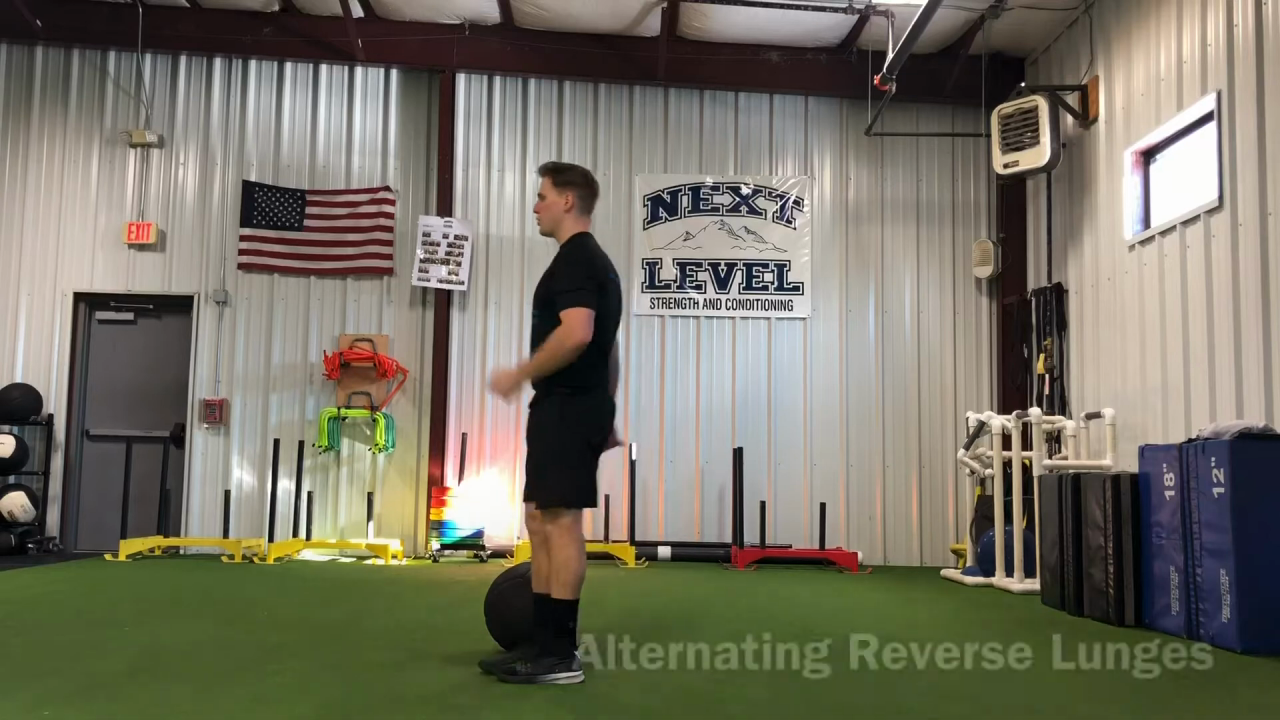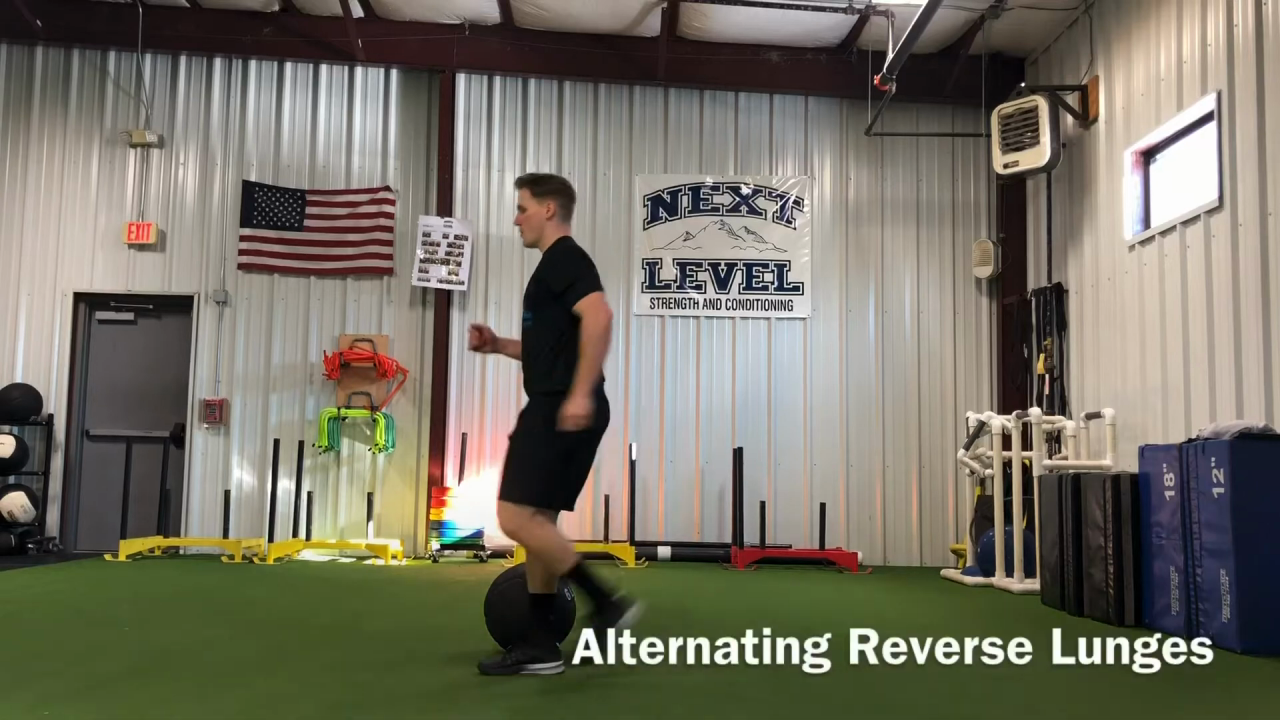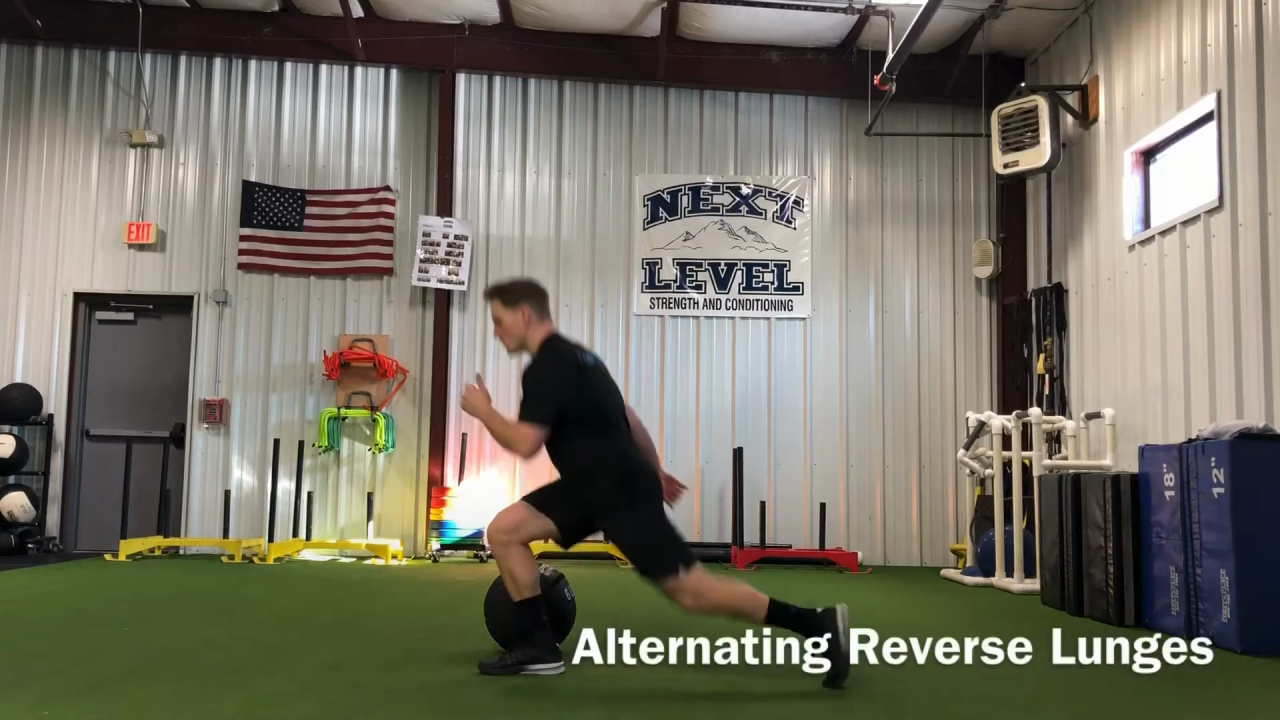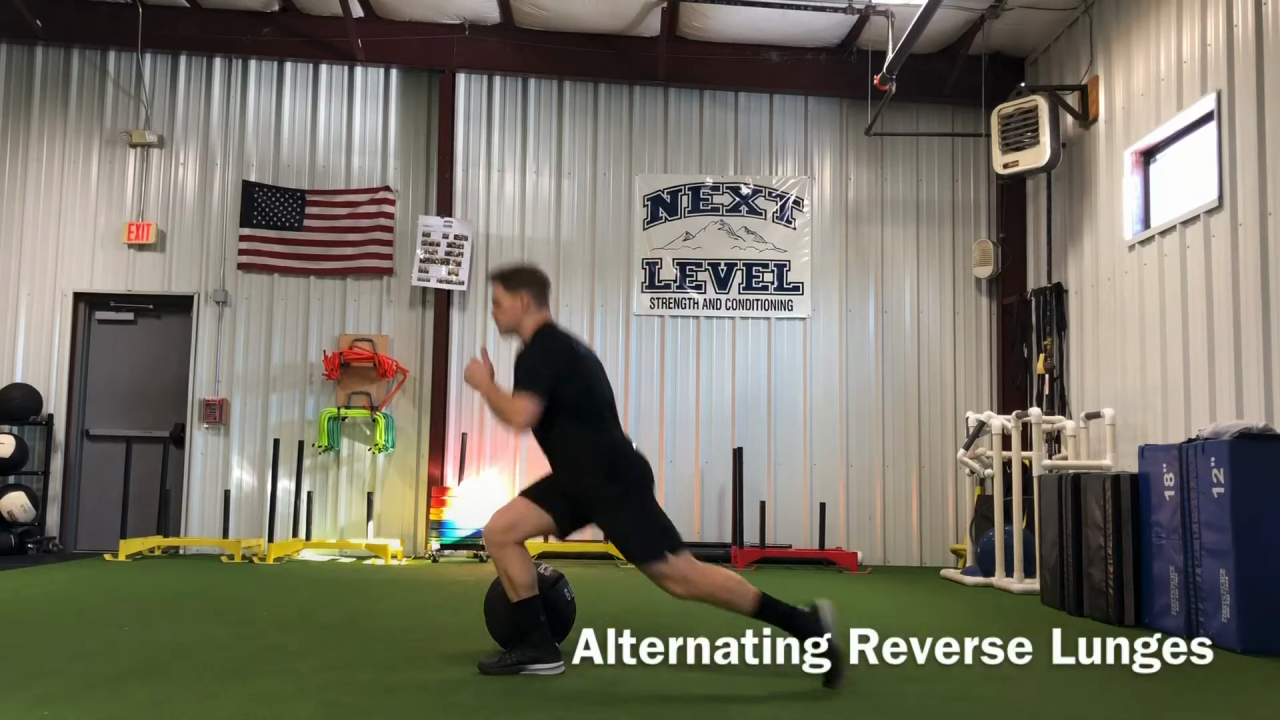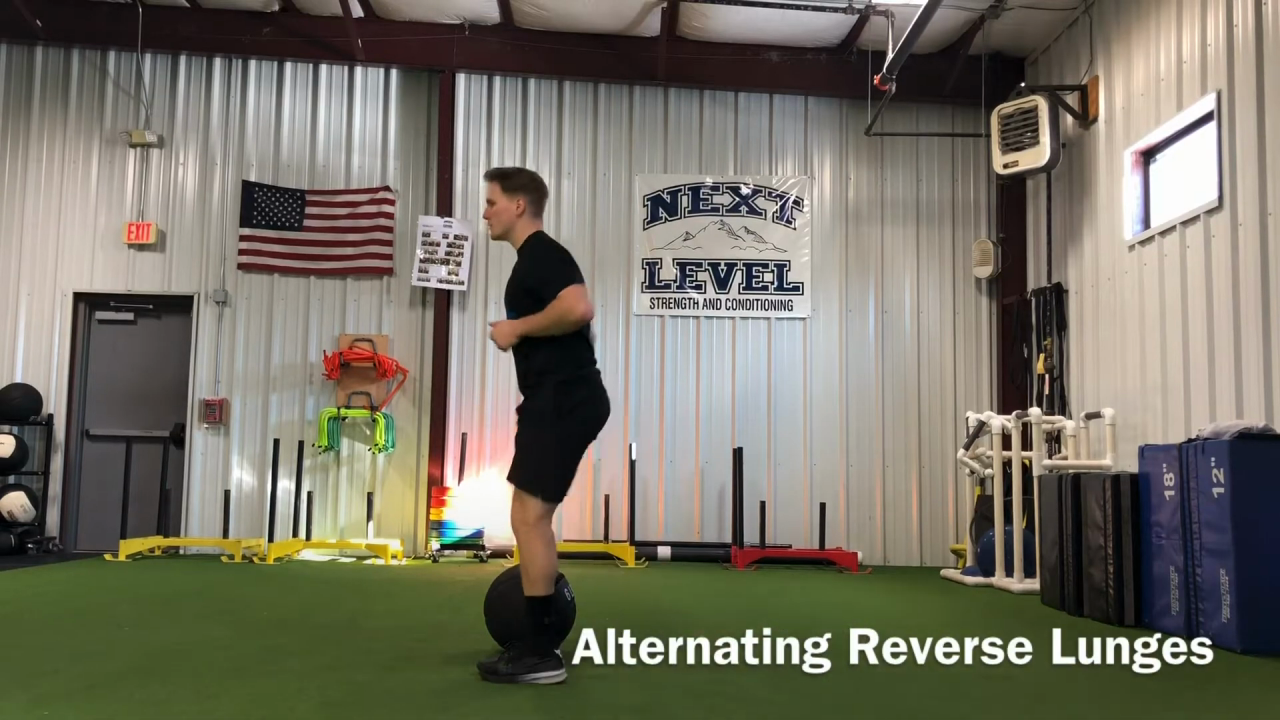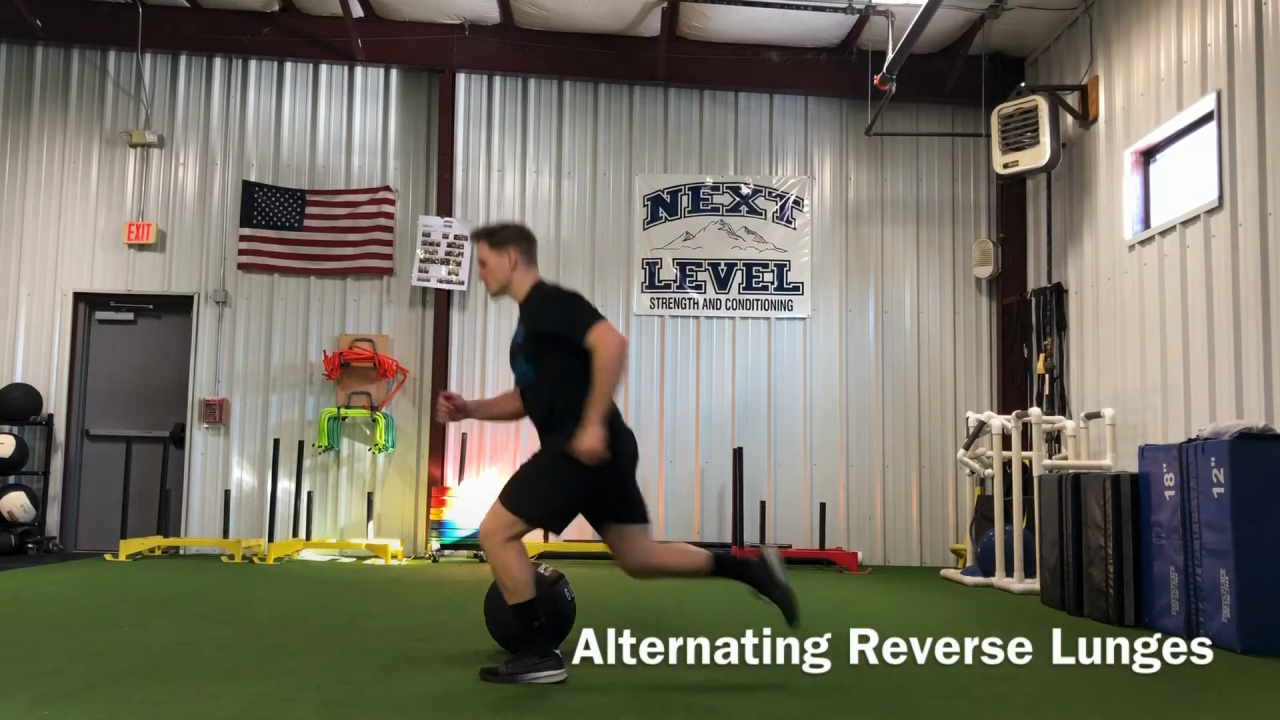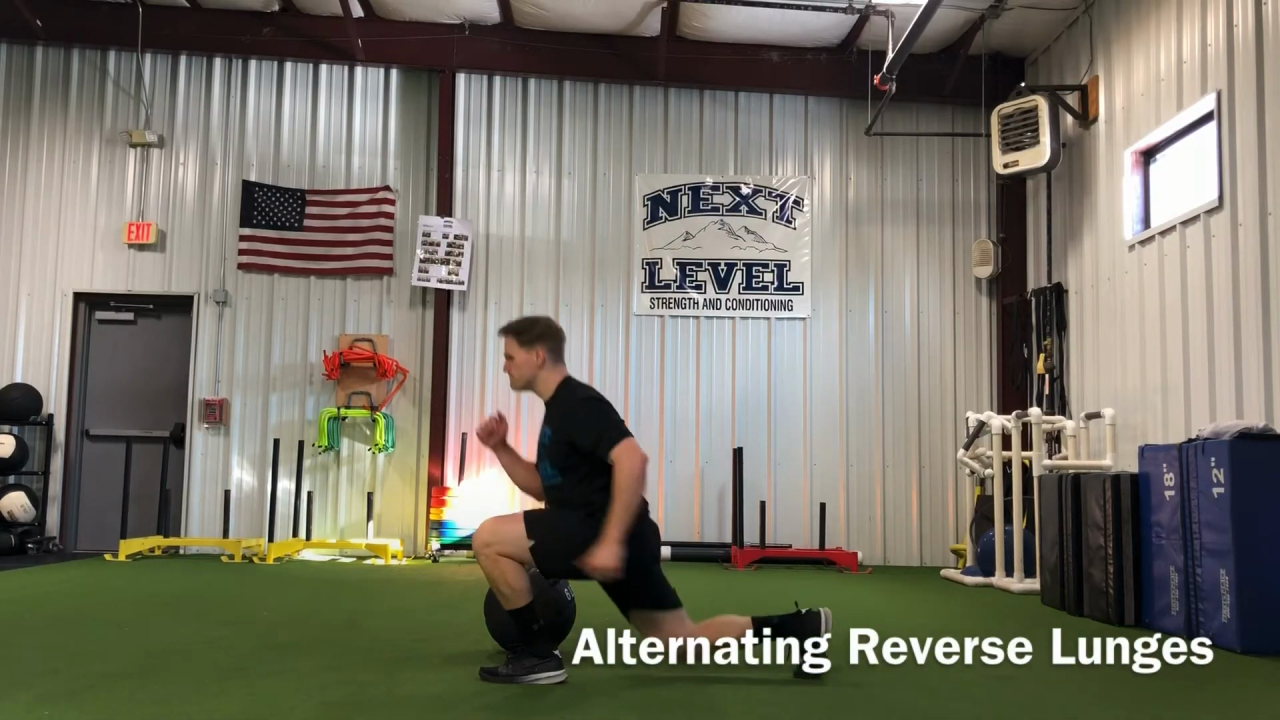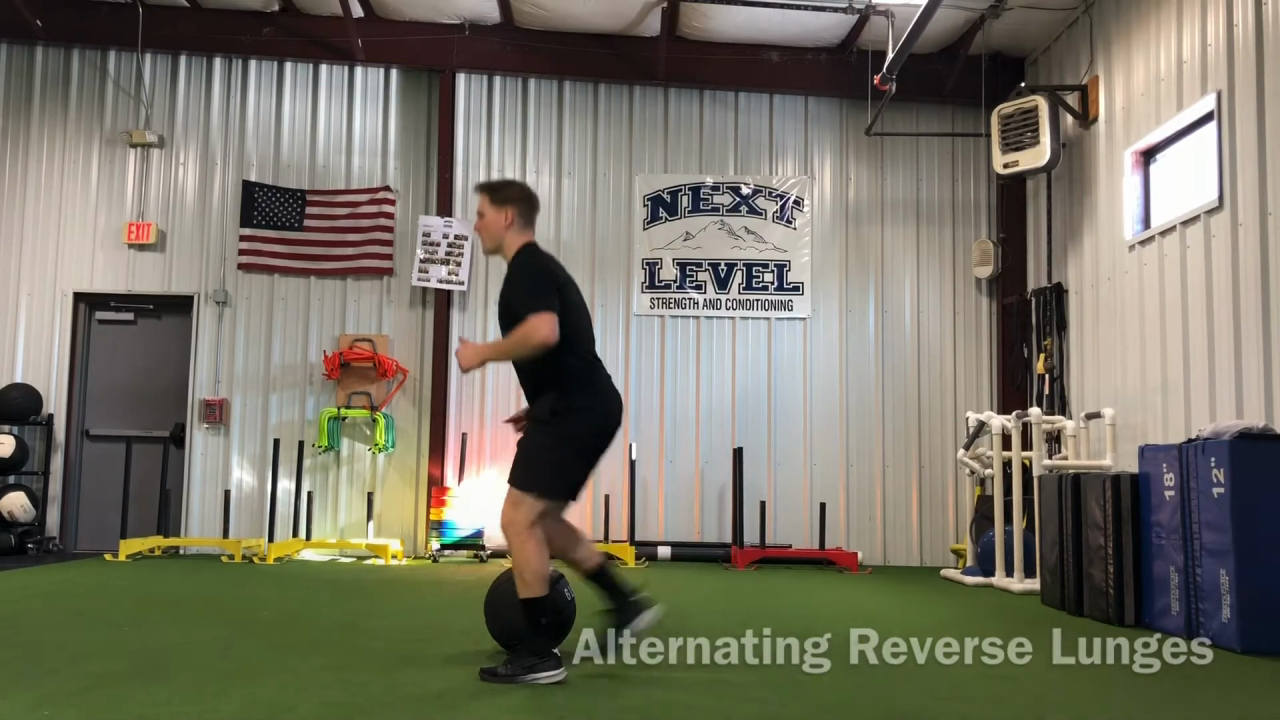
dt=0.4s
person 1, frame 1
left shoulder: (575, 259)
right shoulder: (594, 261)
left elbow: (576, 334)
right elbow: (607, 347)
left wrist: (519, 374)
right wrist: (604, 416)
left hip: (566, 407)
right hip: (579, 407)
left knee: (560, 523)
right knee: (542, 522)
left ankle: (559, 654)
right ankle: (547, 639)
person 1, frame 2
left shoulder: (564, 258)
right shoulder: (560, 265)
left elbow: (598, 317)
left wrist: (582, 393)
right wrist: (500, 345)
left hip: (561, 412)
right hip: (555, 411)
left knee: (516, 517)
right knee: (536, 521)
left ankle: (605, 604)
right ankle: (539, 642)
person 1, frame 3
left shoulder: (546, 367)
right shoulder: (571, 357)
left elbow: (525, 444)
right elbow: (629, 418)
left wrist: (483, 410)
right wrist: (656, 472)
left hip: (620, 491)
right hip: (595, 486)
left knee: (690, 590)
right knee: (503, 530)
left ankle: (815, 623)
right ankle: (537, 644)
person 1, frame 4
left shoulder: (541, 351)
right shoulder: (560, 348)
left elbow: (519, 415)
left wrist: (484, 385)
left hip: (612, 477)
right hip: (583, 476)
left knee: (681, 574)
right knee: (501, 531)
left ankle: (804, 622)
right ankle: (538, 646)
person 1, frame 5
left shoulder: (542, 253)
right shoulder: (537, 259)
left elbow: (579, 309)
right elbow: (558, 331)
left wrist: (517, 328)
left hip: (563, 404)
right hip: (556, 404)
left knee: (530, 520)
right knee: (530, 521)
left ankle: (540, 650)
right ankle: (537, 641)
person 1, frame 6
left shoulder: (550, 303)
right shoulder: (531, 317)
left elbow: (611, 343)
right elbow: (528, 397)
left wrist: (592, 424)
right wrist: (470, 409)
left hip: (582, 448)
right hip: (600, 452)
left knee: (495, 533)
right knee: (641, 556)
left ankle: (538, 652)
right ankle: (759, 572)
person 1, frame 7
left shoulder: (578, 405)
right shoulder: (557, 412)
left elbow: (632, 460)
right elbow: (542, 487)
left wrist: (610, 541)
right wrist: (501, 450)
left hip: (603, 532)
right hip: (616, 534)
left knee: (489, 540)
right knee: (683, 639)
left ankle: (537, 653)
right ankle: (803, 627)
person 1, frame 8
left shoulder: (530, 269)
right shoulder: (535, 269)
left elbow: (544, 333)
left wrist: (482, 353)
right wrist: (538, 407)
left hip: (574, 410)
right hip: (584, 408)
left knee: (520, 523)
right knee: (542, 524)
left ankle: (540, 653)
right ankle: (625, 602)
